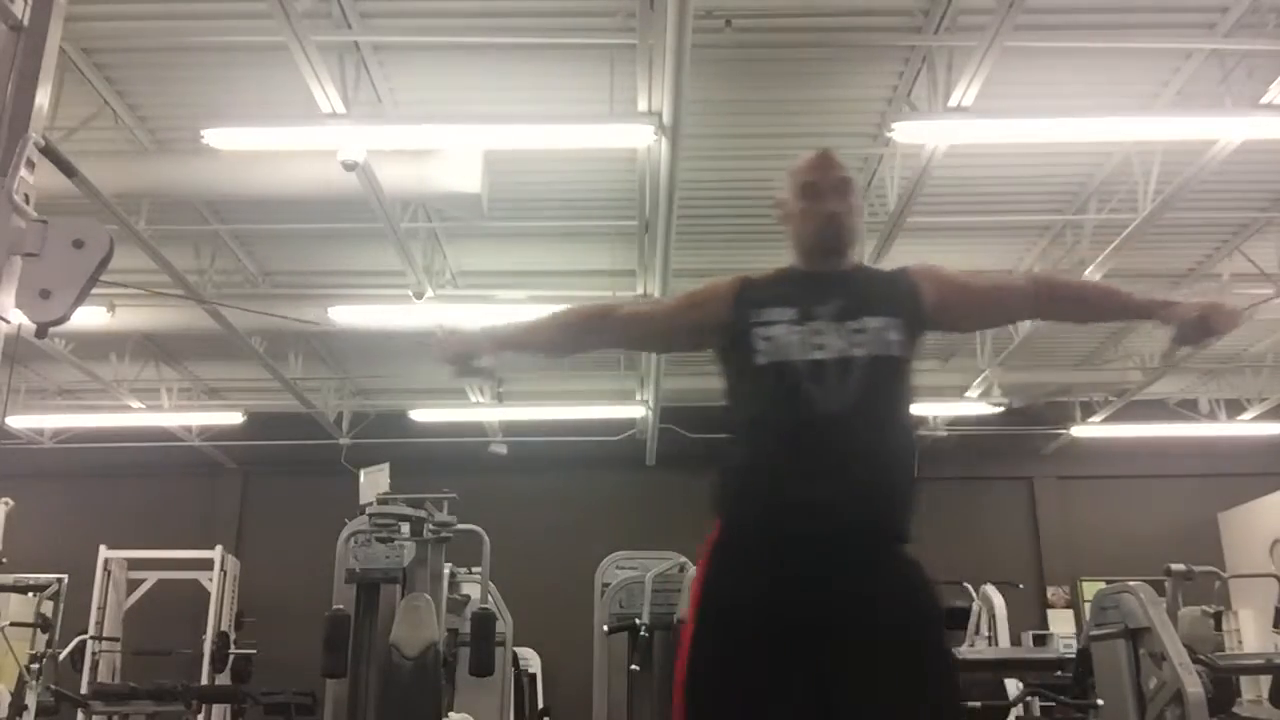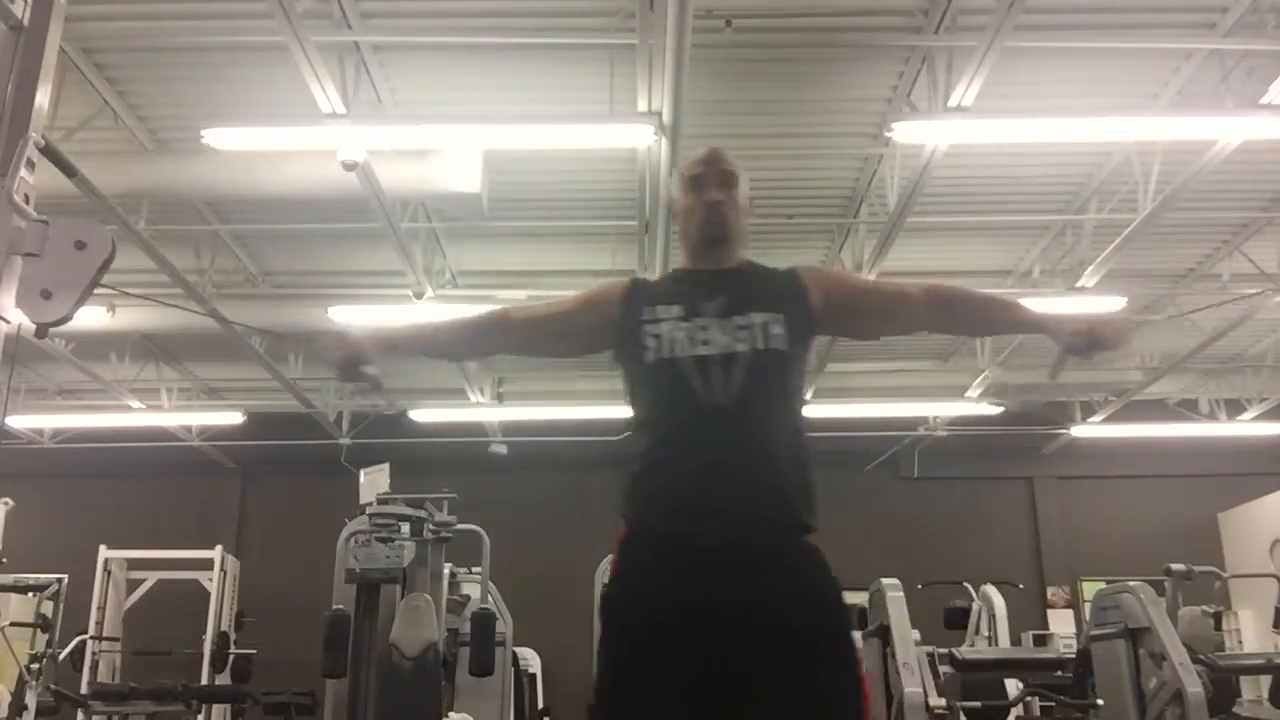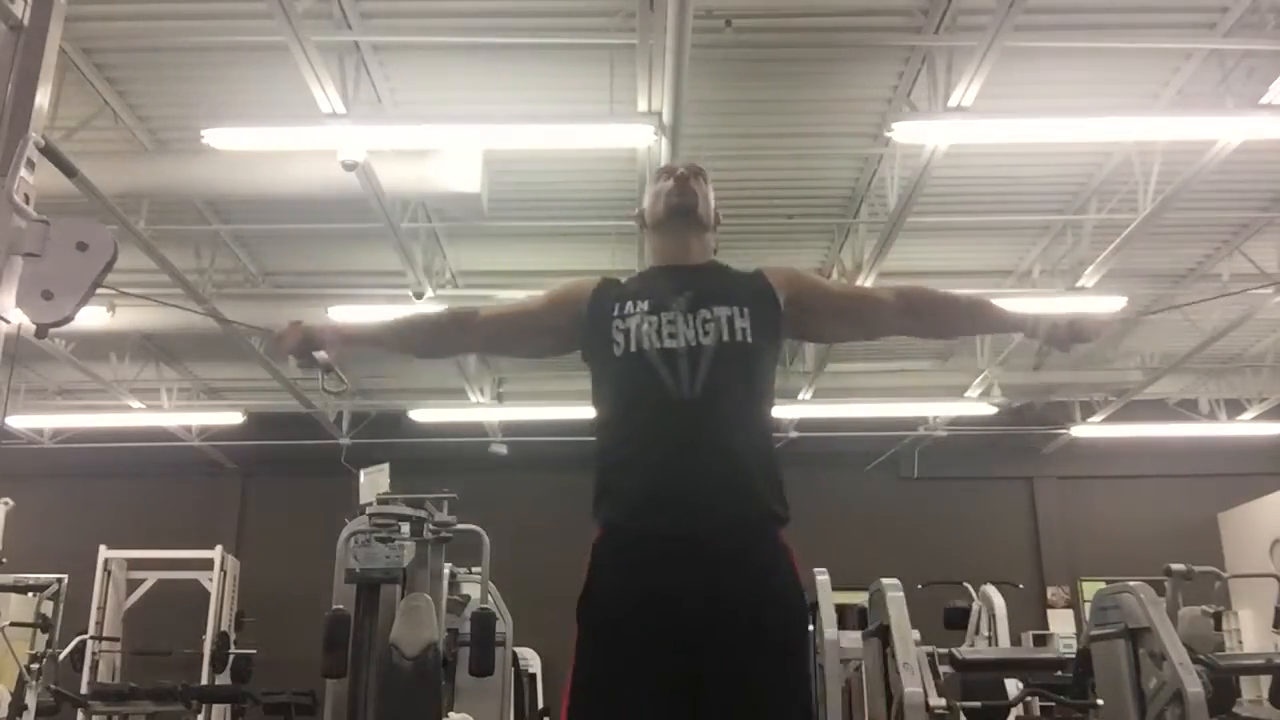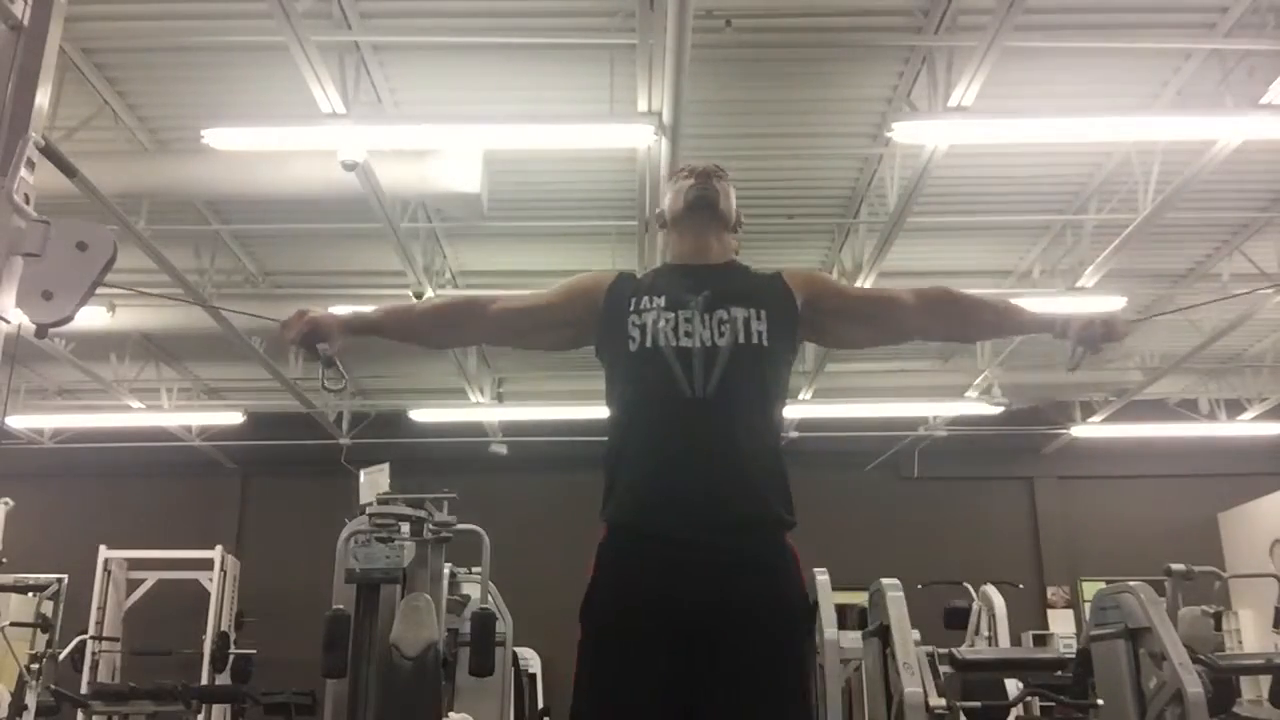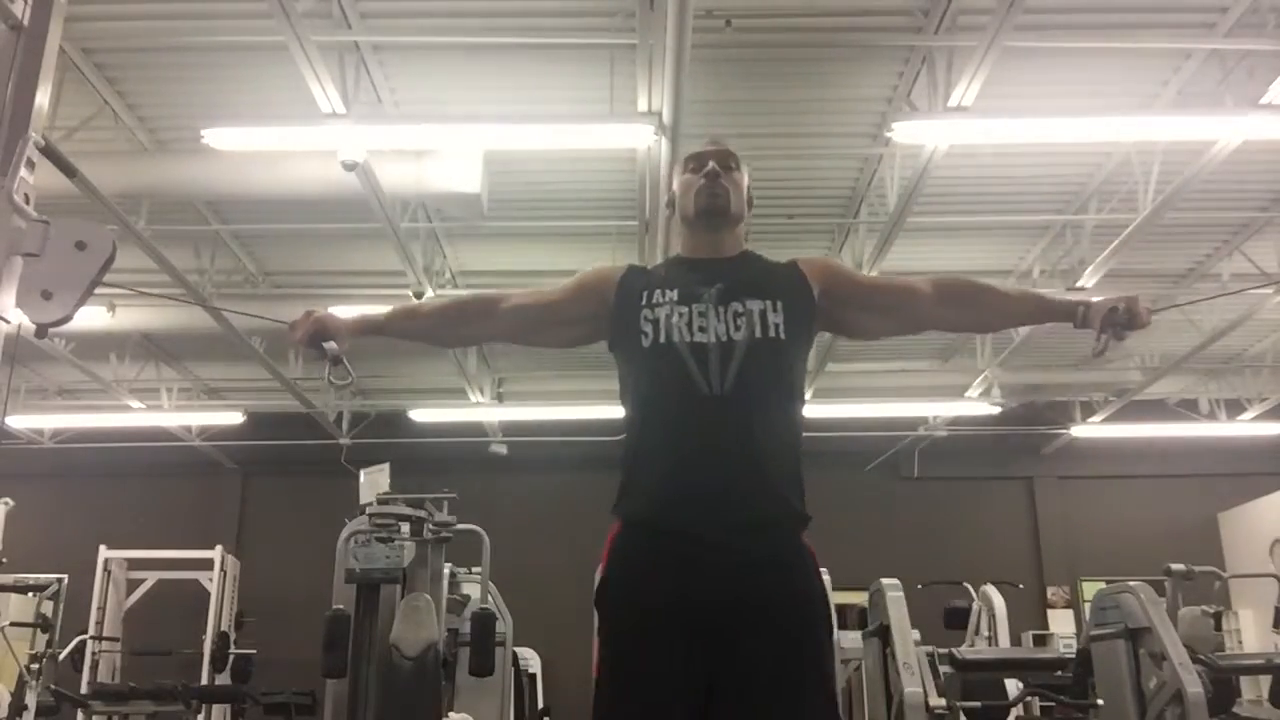
dt=0.3s
person 1, frame 1
left shoulder: (909, 293)
right shoulder: (738, 304)
left elbow: (1034, 292)
right elbow: (614, 321)
left wrist: (1165, 309)
right wrist: (492, 339)
left hip: (873, 566)
right hip: (756, 565)
person 1, frame 2
left shoulder: (799, 293)
right shoulder: (629, 306)
left elbow: (926, 304)
right elbow: (509, 326)
left wrist: (1052, 323)
right wrist: (385, 342)
left hip: (779, 563)
right hip: (665, 563)
person 1, frame 3
left shoulder: (770, 293)
right shoulder: (595, 304)
left elbow: (894, 307)
right elbow: (474, 325)
left wrist: (1025, 321)
right wrist: (345, 334)
left hip: (747, 559)
right hip: (634, 562)
person 1, frame 4
left shoulder: (787, 295)
right shoulder: (609, 297)
left elbow: (916, 310)
right elbow: (482, 316)
left wrist: (1054, 320)
right wrist: (353, 322)
left hip: (753, 562)
right hip: (641, 561)
person 1, frame 5
left shoulder: (803, 285)
right shoulder: (620, 291)
left elbow: (933, 300)
right elbow: (494, 314)
left wrist: (1074, 307)
right wrist: (360, 323)
left hip: (770, 560)
right hip: (655, 559)
